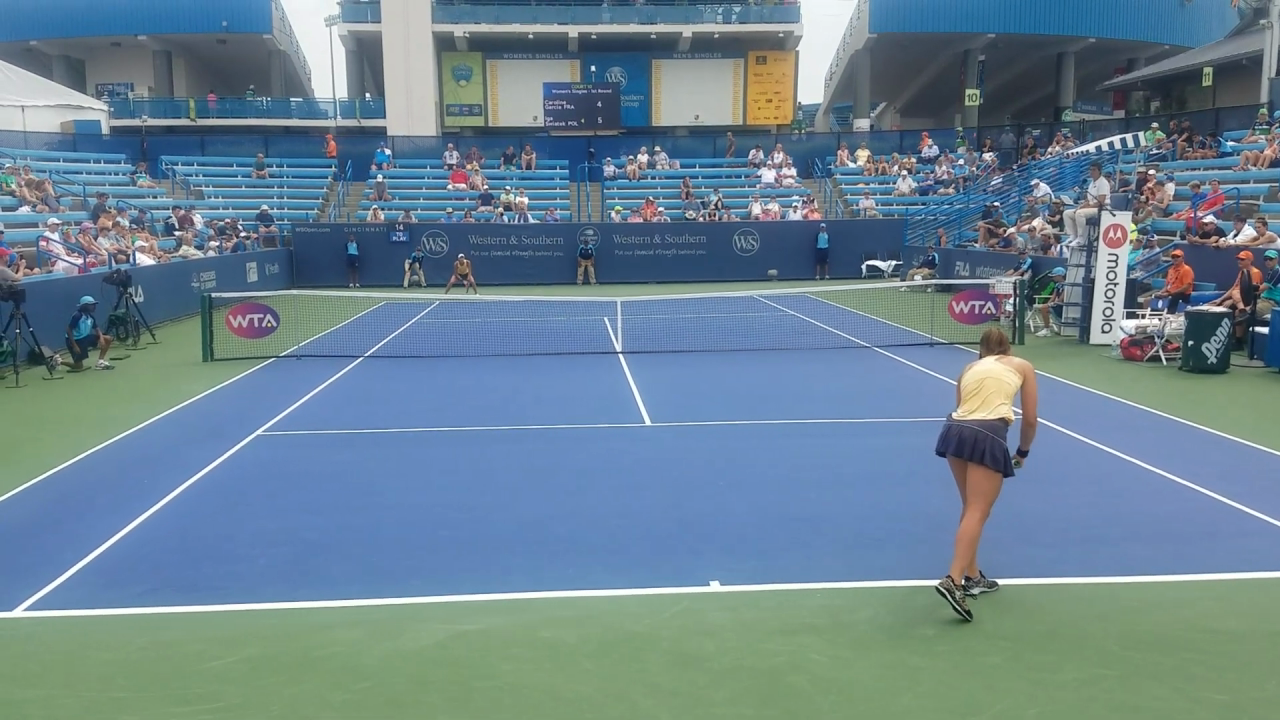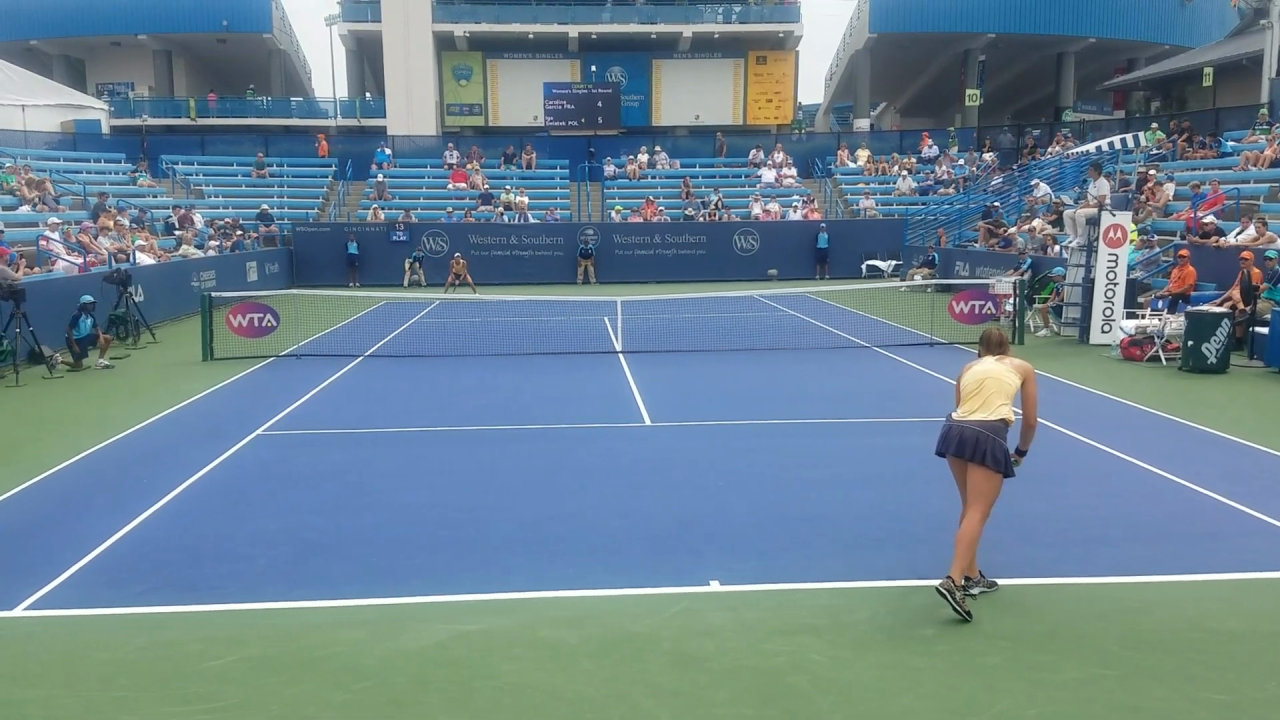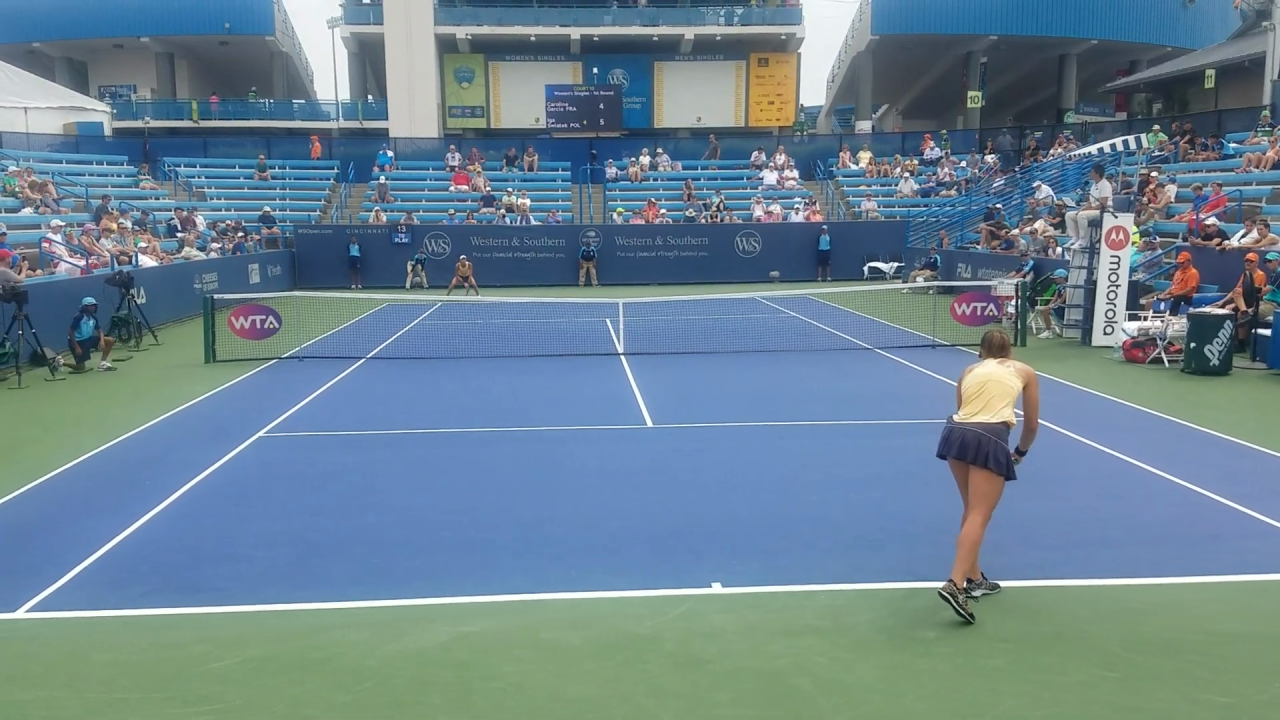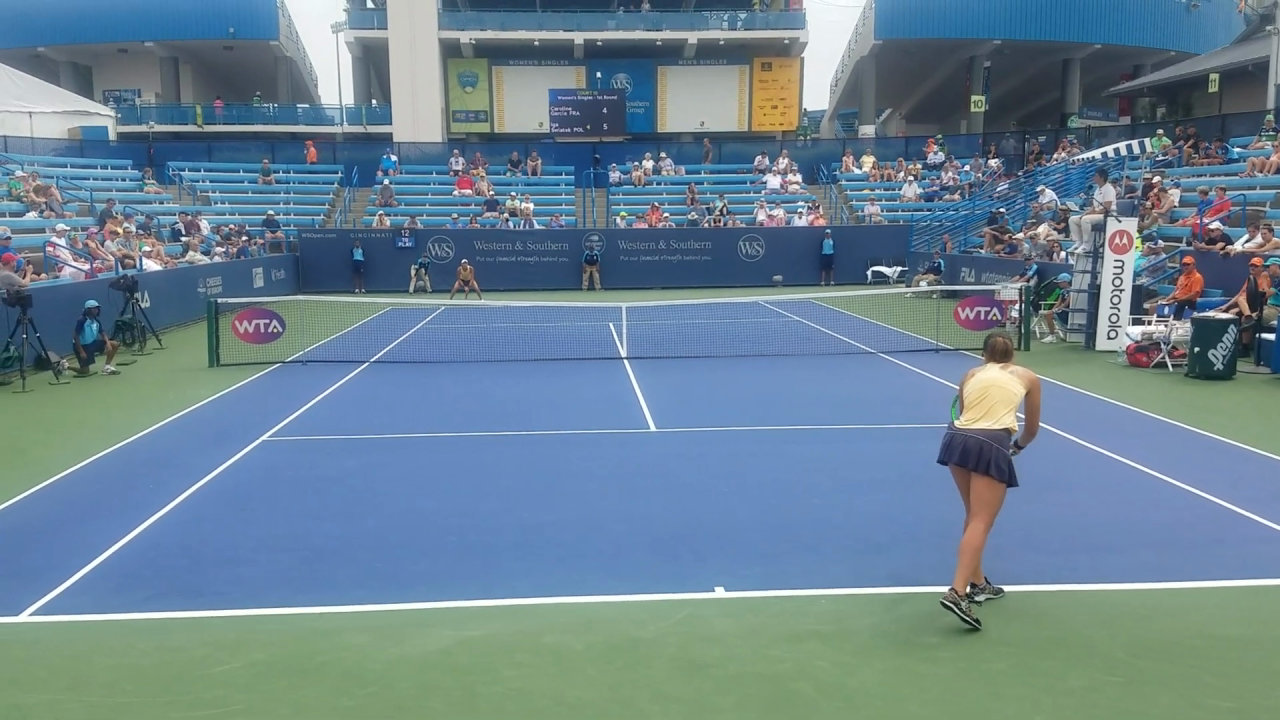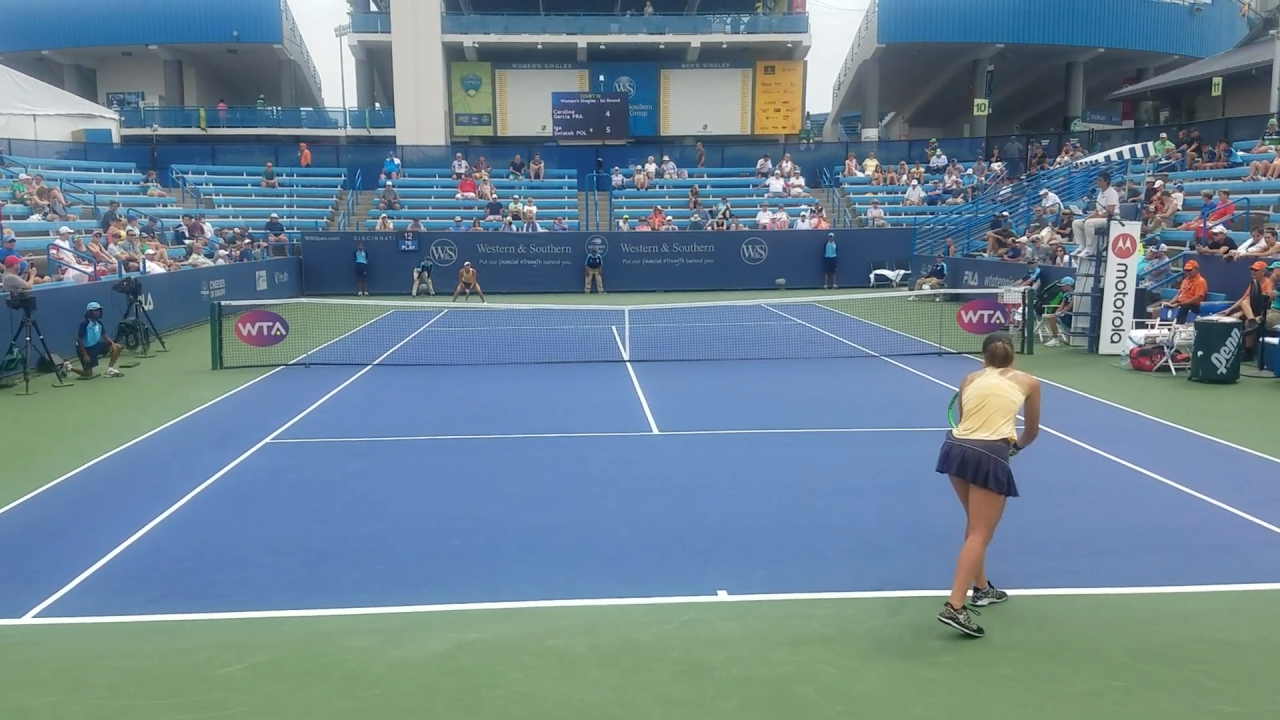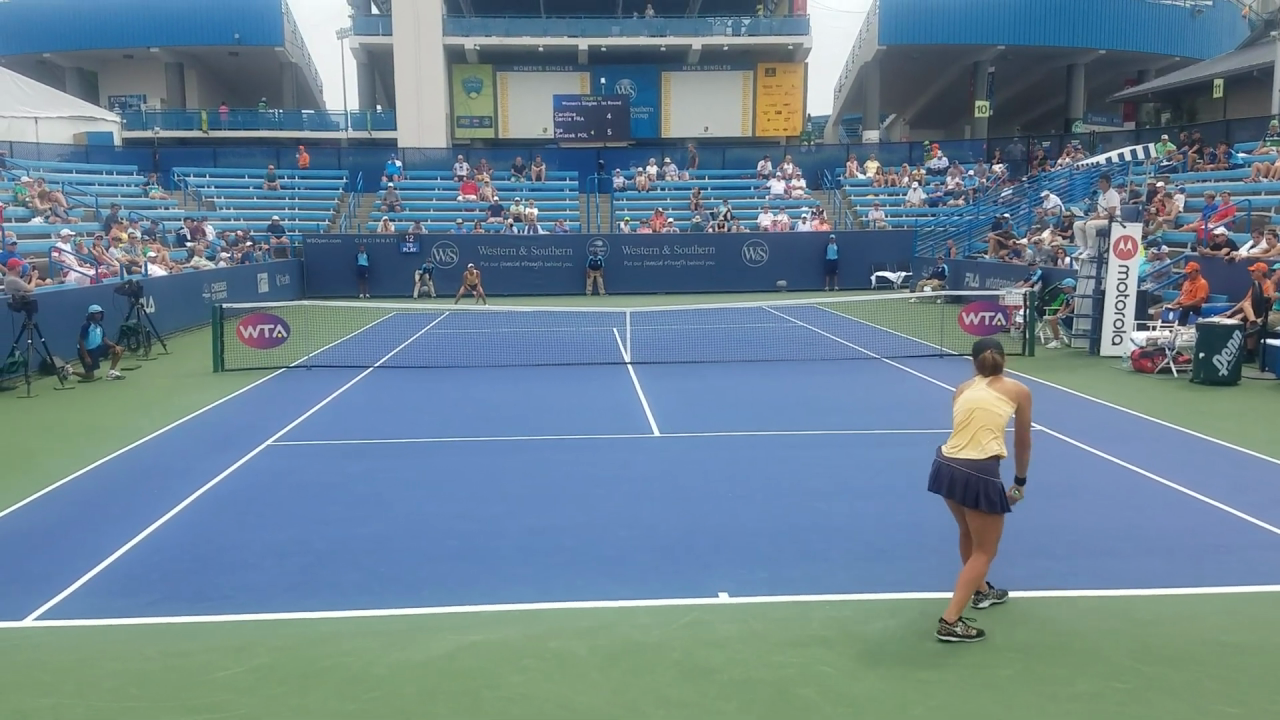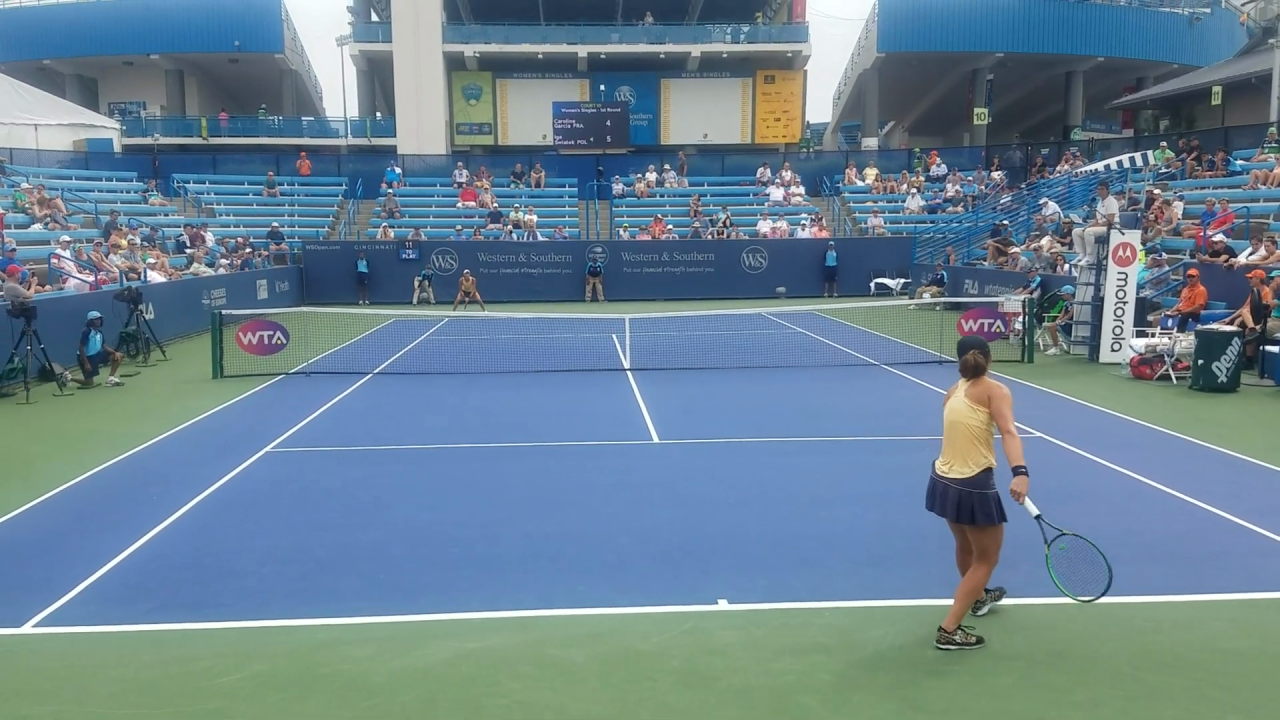
dt=0.4s
person 1, frame 1
left shoulder: (970, 368)
right shoulder: (1022, 366)
right elbow: (1030, 419)
right wrist: (1022, 453)
left hip: (954, 429)
right hip: (987, 435)
left knee: (971, 508)
right knee: (977, 513)
left ankle: (972, 577)
right ankle: (953, 581)
person 1, frame 2
left shoulder: (968, 368)
right shoulder: (1022, 367)
right elbow: (1030, 421)
right wrist: (1021, 452)
left hip: (954, 430)
right hip: (988, 436)
left knee: (970, 508)
right knee: (977, 514)
left ankle: (971, 577)
right ankle: (953, 581)
person 1, frame 3
left shoulder: (969, 370)
right shoulder: (1024, 371)
right elbow: (1031, 424)
right wrist: (1020, 452)
left hip: (955, 432)
right hip: (989, 439)
left knee: (972, 510)
right knee: (978, 516)
left ankle: (974, 579)
right ankle: (955, 585)
person 1, frame 4
left shoulder: (972, 374)
right shoulder: (1027, 377)
right elbow: (1032, 428)
right wrist: (1017, 446)
left hip: (956, 437)
right hip: (991, 445)
left knee: (973, 516)
right knee: (980, 523)
left ankle: (977, 583)
right ankle: (957, 592)
person 1, frame 5
left shoulder: (971, 379)
right shoulder: (1028, 382)
right elbow: (1031, 432)
right wrist: (1015, 445)
left hip: (955, 447)
right hip: (989, 456)
left knee: (975, 524)
right knee: (979, 535)
left ankle: (981, 587)
right ankle: (954, 607)
person 1, frame 6
left shoulder: (962, 389)
right shoulder: (1018, 391)
right elbow: (1023, 444)
right wrist: (1020, 482)
left hip: (945, 465)
right hip: (980, 473)
left knee: (969, 534)
right knee: (984, 551)
left ankle: (981, 590)
right ankle: (950, 620)
person 1, frame 7
left shoulder: (953, 392)
right shoulder: (994, 390)
right elbow: (1008, 432)
right wrist: (1020, 472)
left hip: (941, 481)
right hip: (974, 486)
left knee: (966, 545)
right knee: (986, 560)
left ankle: (978, 596)
right ankle: (949, 630)
